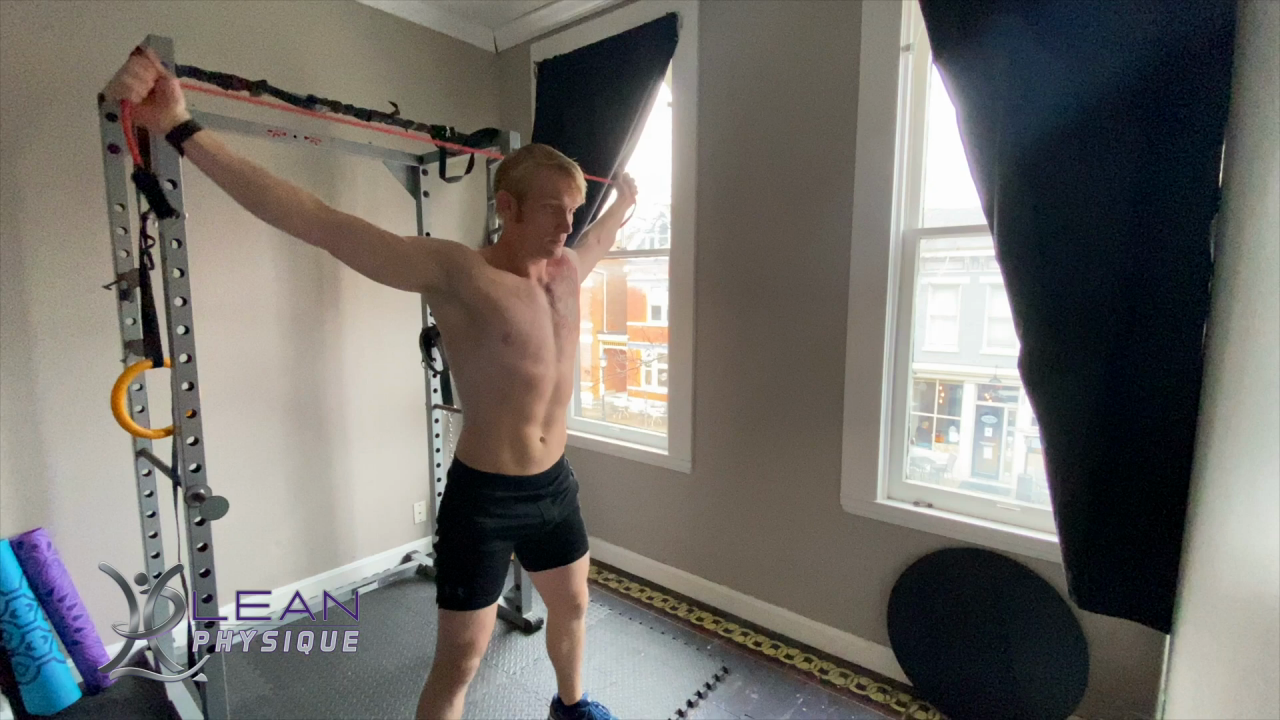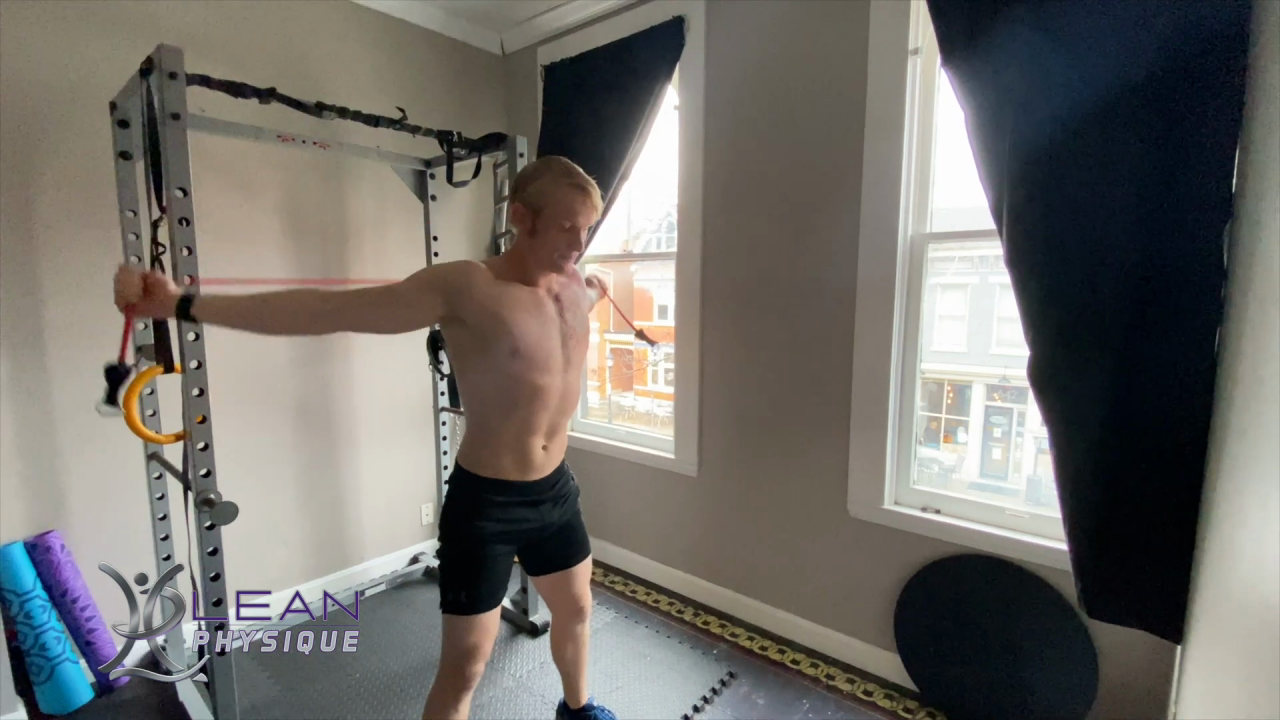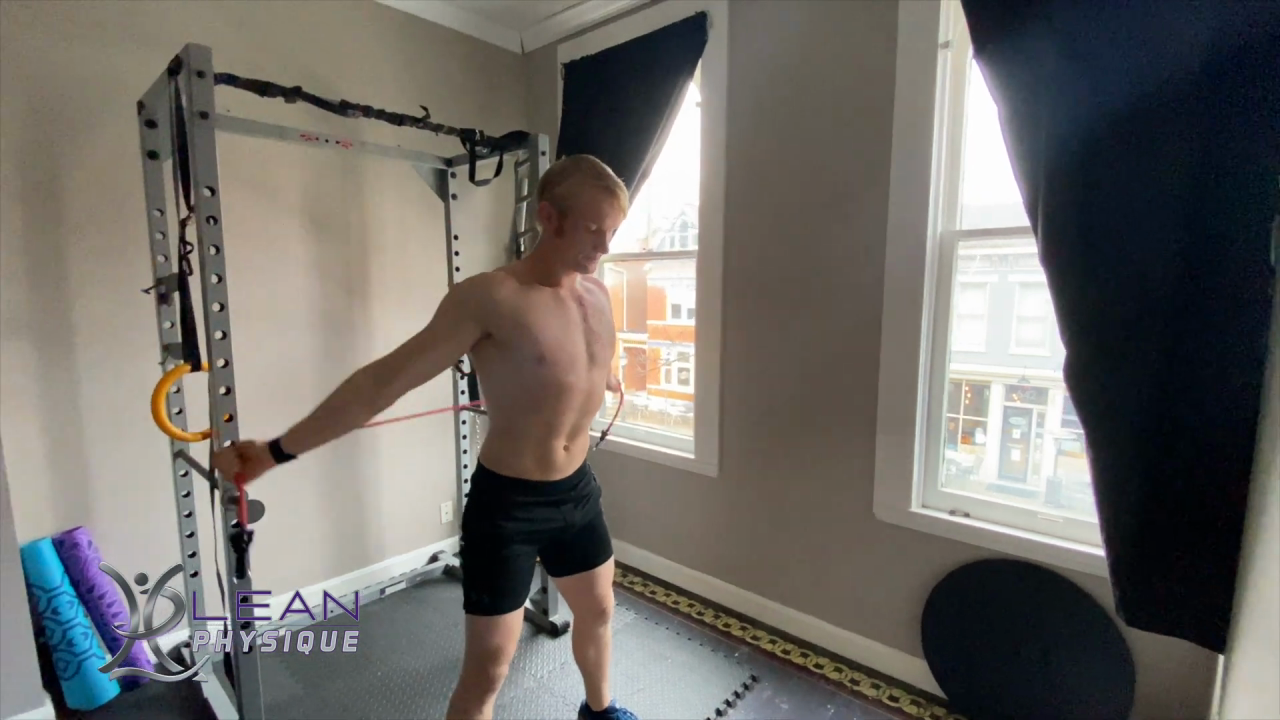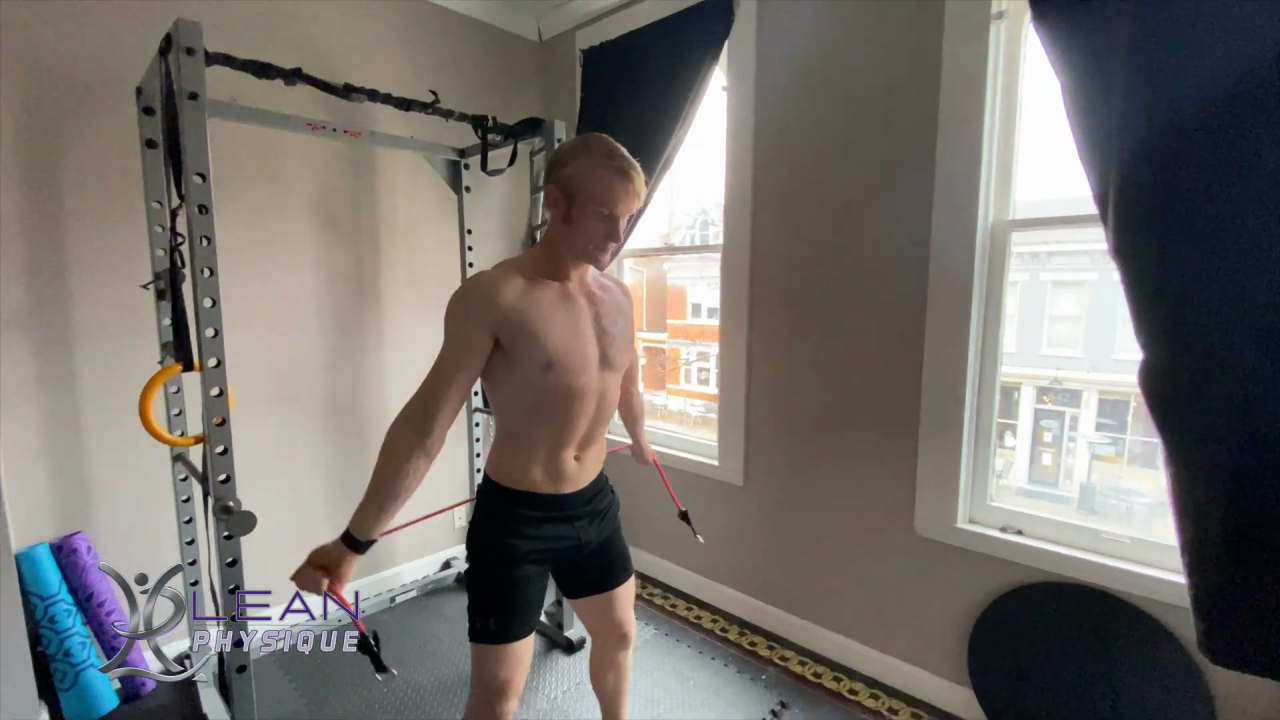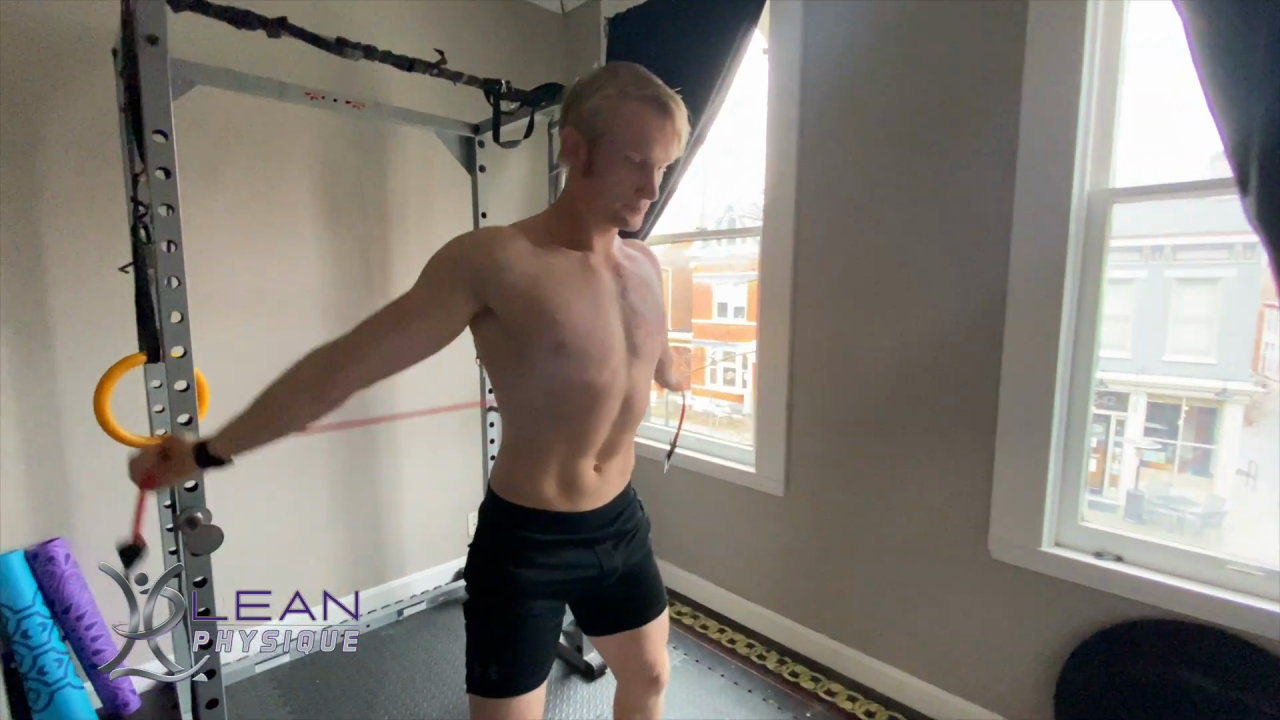
dt=0.5s
person 1, frame 1
left shoulder: (569, 269)
right shoulder: (456, 275)
left elbow: (605, 234)
right elbow: (322, 225)
left wrist: (624, 196)
left hip: (554, 487)
right hip: (483, 501)
left knee: (572, 606)
right knee: (459, 663)
person 1, frame 2
left shoulder: (571, 286)
right shoulder: (466, 288)
right elbow: (328, 310)
left wrist: (596, 288)
right wrist: (186, 303)
left hip: (556, 491)
right hip: (484, 503)
left knee: (575, 610)
right knee: (464, 667)
person 1, frame 3
left shoulder: (596, 293)
right shoulder: (491, 298)
right elbow: (387, 378)
right wrist: (280, 449)
left hip: (577, 491)
right hip: (506, 503)
left knee: (598, 611)
right knee: (488, 668)
person 1, frame 4
left shoulder: (616, 295)
right shoulder: (493, 298)
right elbow: (425, 425)
left wrist: (640, 439)
right wrist: (353, 543)
left hip: (593, 508)
right hip: (513, 522)
left knee: (617, 635)
person 1, frame 5
left shoulder: (644, 265)
right shoulder: (496, 264)
right elbow: (350, 362)
left wrist: (667, 371)
left hip: (621, 525)
right hip: (524, 542)
